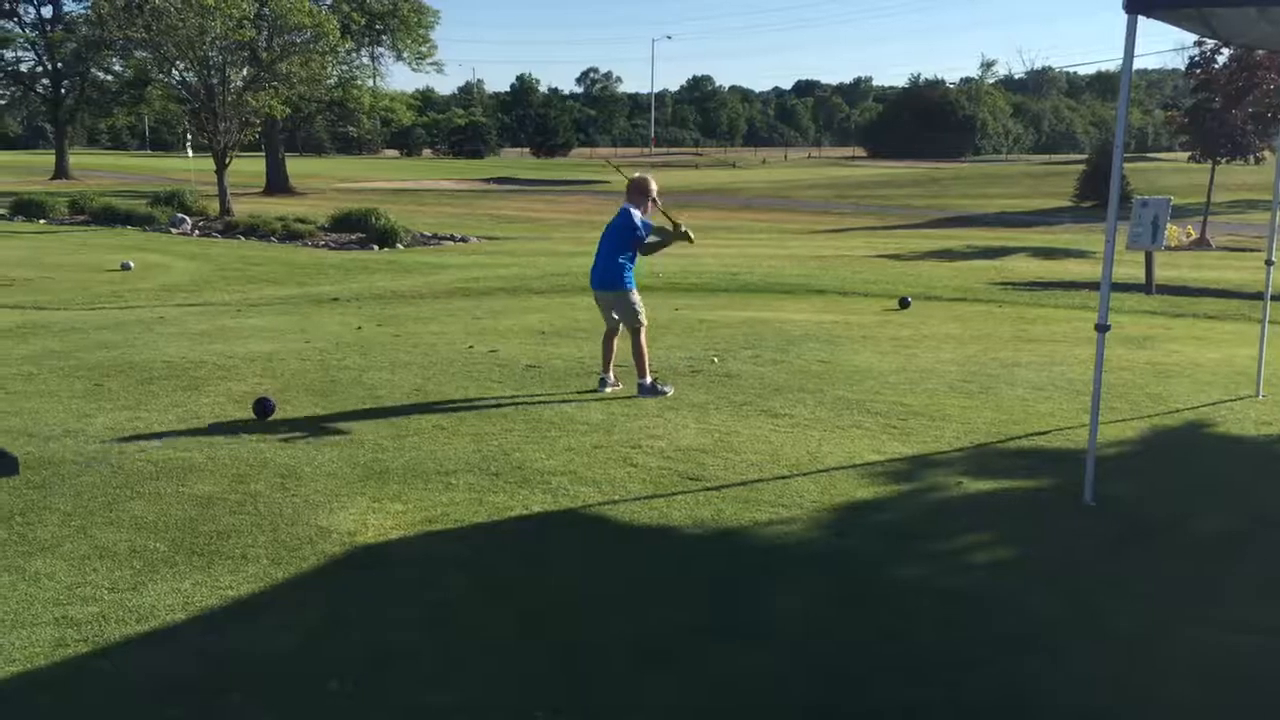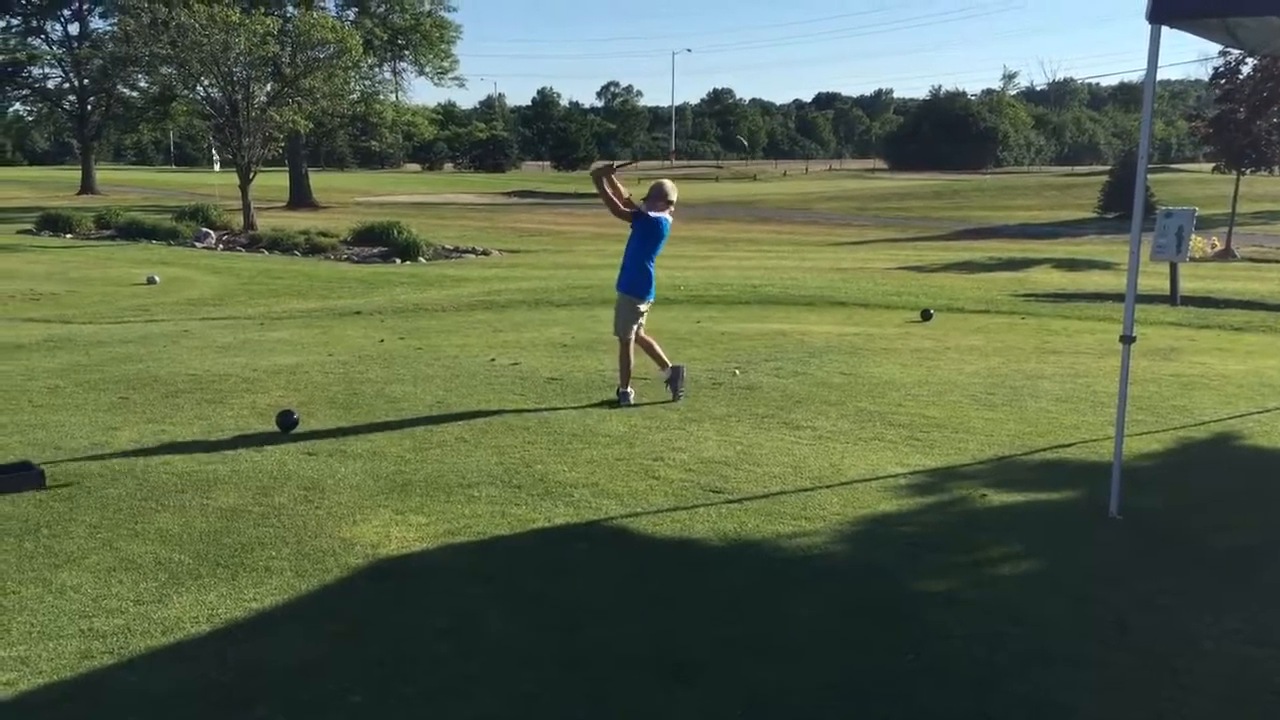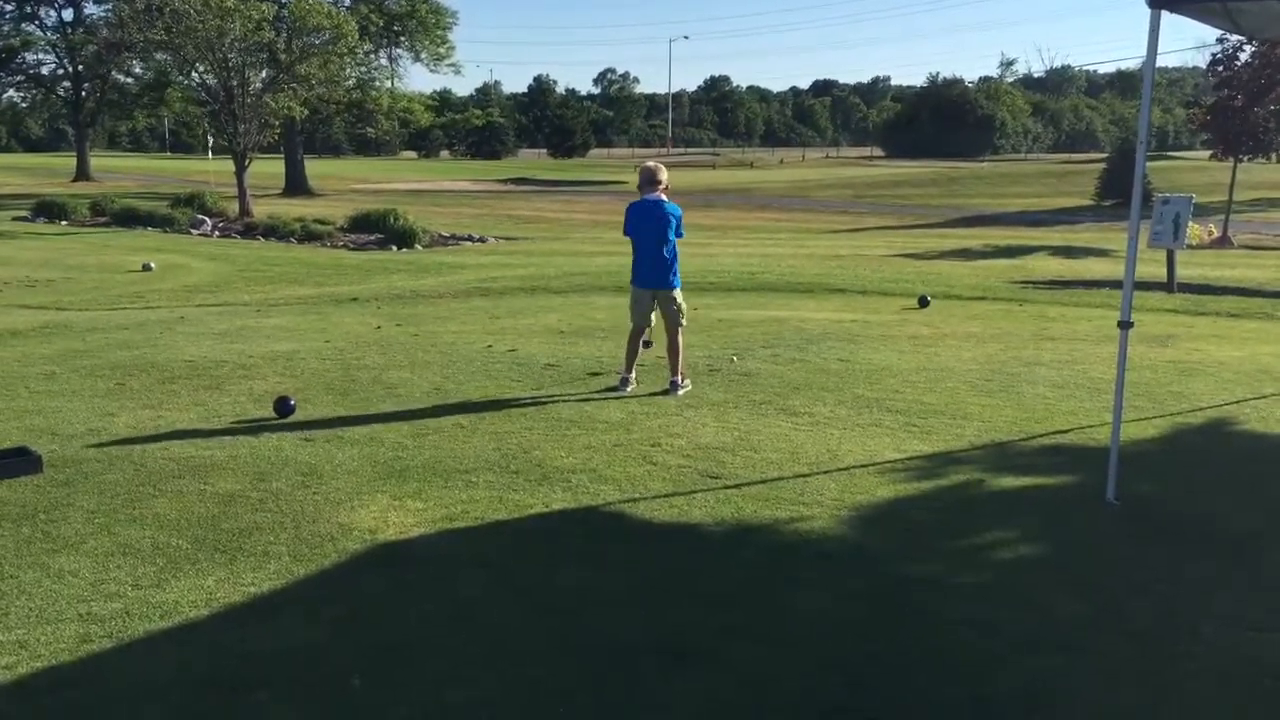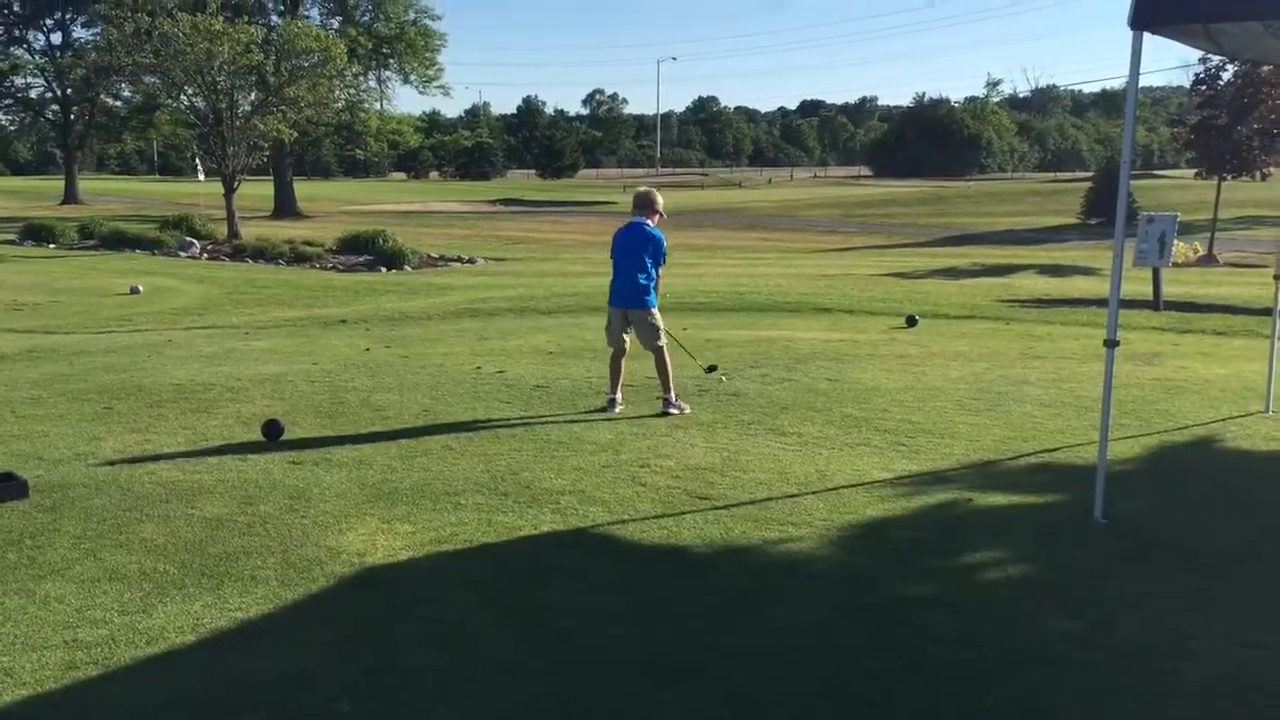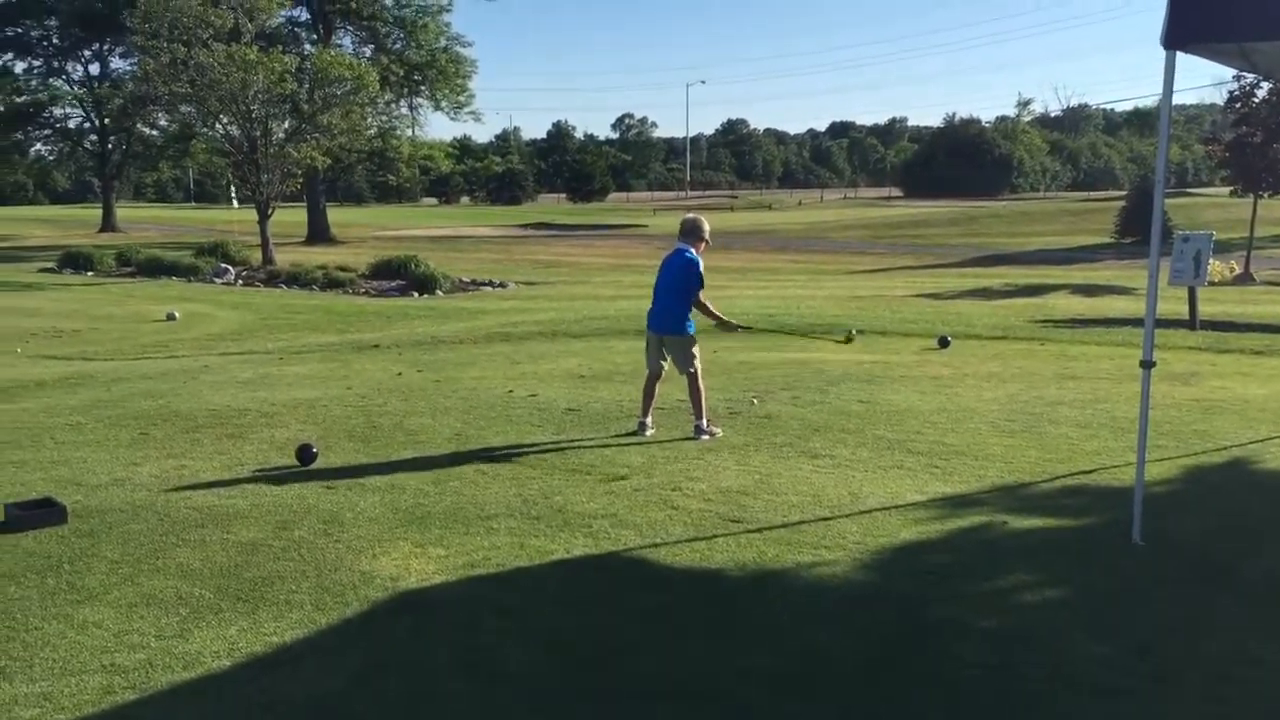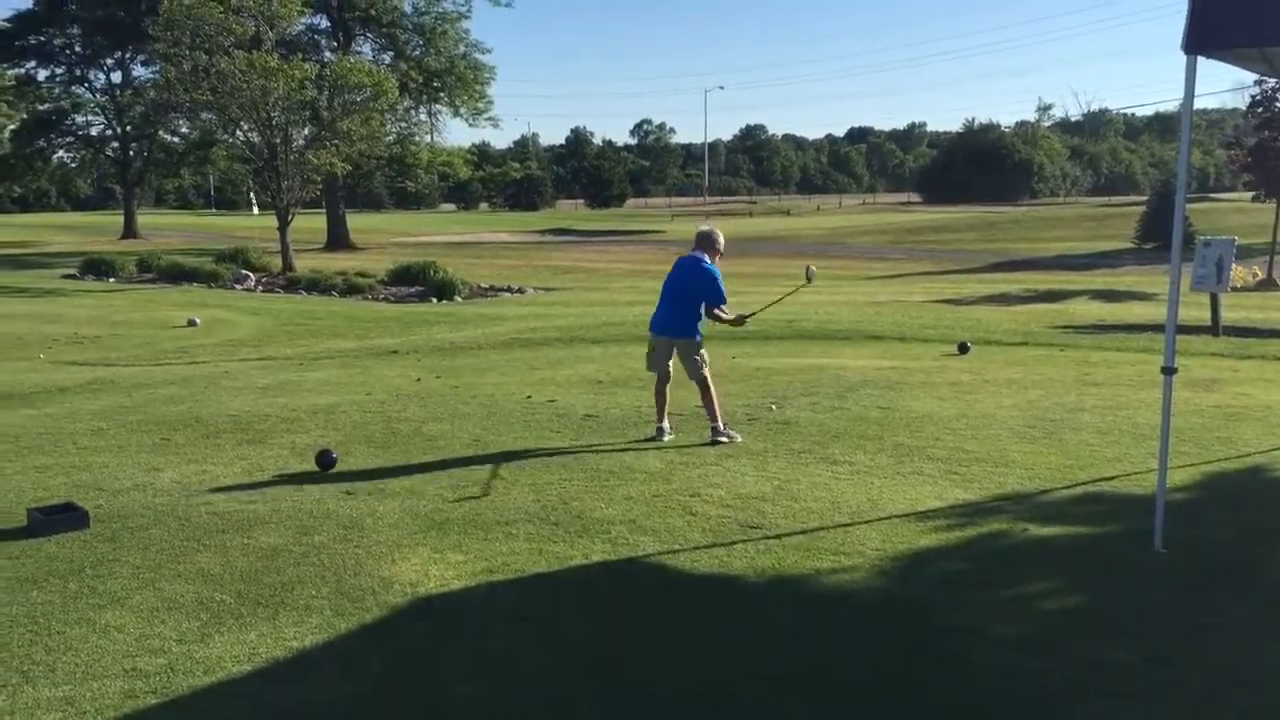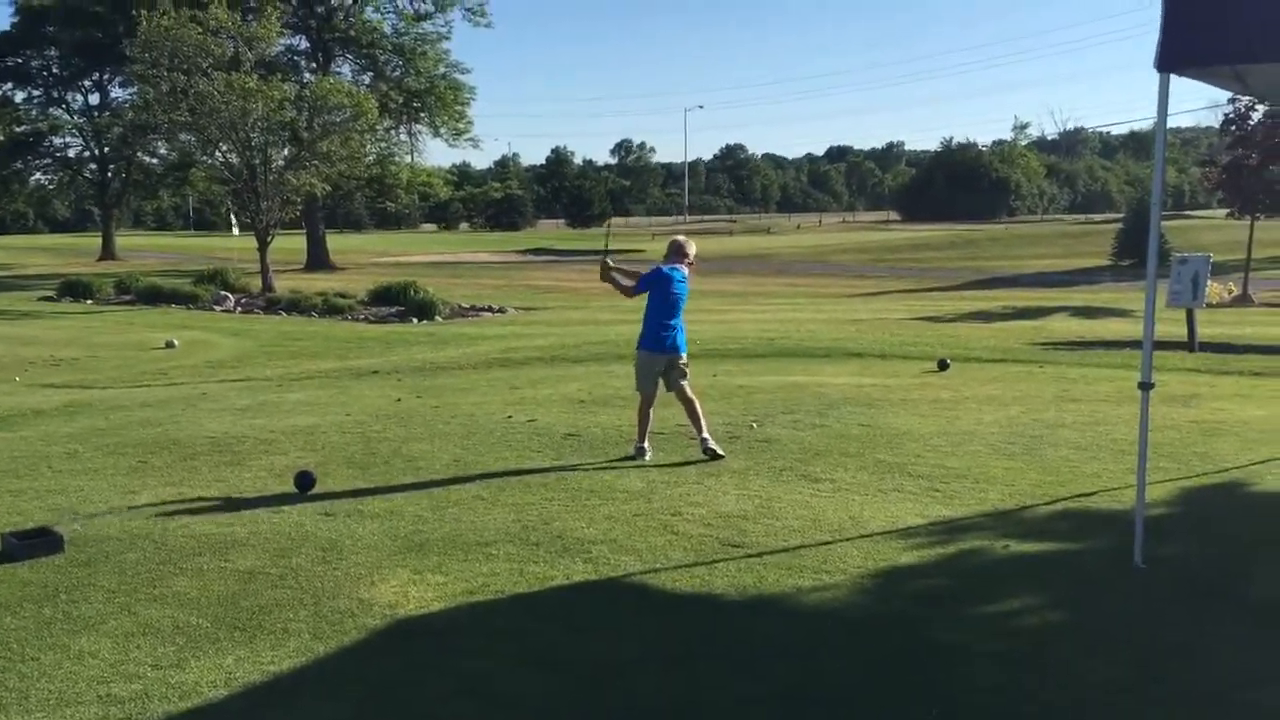
dt=0.7s
person 1, frame 1
left shoulder: (631, 215)
right shoulder: (630, 218)
left elbow: (650, 230)
right elbow: (644, 249)
left wrist: (675, 233)
right wrist: (673, 237)
left hip: (600, 280)
right hip: (619, 281)
left knee: (613, 327)
right knee: (637, 329)
left ankle: (606, 377)
right ankle: (645, 383)
person 1, frame 2
left shoulder: (654, 221)
right shoulder: (658, 222)
left elbow: (621, 211)
right elbow: (627, 203)
left wrist: (601, 183)
right wrist: (609, 177)
left hip: (634, 288)
right hip: (642, 288)
left knee: (626, 339)
right knee: (637, 335)
left ankle: (625, 391)
right ankle: (670, 370)
person 1, frame 3
left shoulder: (633, 209)
right shoulder: (674, 210)
left elbow: (631, 238)
right elbow: (674, 242)
left hip: (641, 279)
right hip: (668, 280)
left knee: (638, 328)
right knee: (674, 330)
left ankle: (627, 377)
right ankle: (676, 380)
person 1, frame 4
left shoulder: (620, 234)
right shoulder: (656, 236)
right elbow: (657, 274)
right wrist: (653, 299)
left hip: (617, 299)
right hip: (642, 300)
left knee: (619, 350)
right knee: (659, 349)
left ankle: (614, 398)
right ankle: (669, 399)
person 1, frame 5
left shoulder: (671, 258)
right shoulder: (692, 261)
right elbow: (697, 300)
left wrist: (716, 317)
right wrist: (721, 320)
left hip: (655, 323)
right hip: (677, 326)
left knee: (654, 373)
right knee: (693, 374)
left ankle: (645, 421)
right ankle: (701, 425)
person 1, frame 6
left shoulder: (682, 262)
right shoulder: (711, 274)
right elbow: (712, 312)
right wrist: (732, 320)
left hip: (659, 327)
right hip: (685, 331)
left knee: (662, 377)
right knee: (703, 379)
left ankle: (662, 426)
right ankle: (718, 428)
person 1, frame 7
left shoulder: (661, 272)
right shoulder: (683, 278)
left elbow: (632, 290)
right elbow: (646, 279)
left wrist: (610, 277)
right wrist: (614, 268)
left hip: (651, 345)
right hip: (676, 347)
left knee: (647, 396)
right knee: (685, 393)
left ankle: (642, 446)
right ankle: (705, 439)
